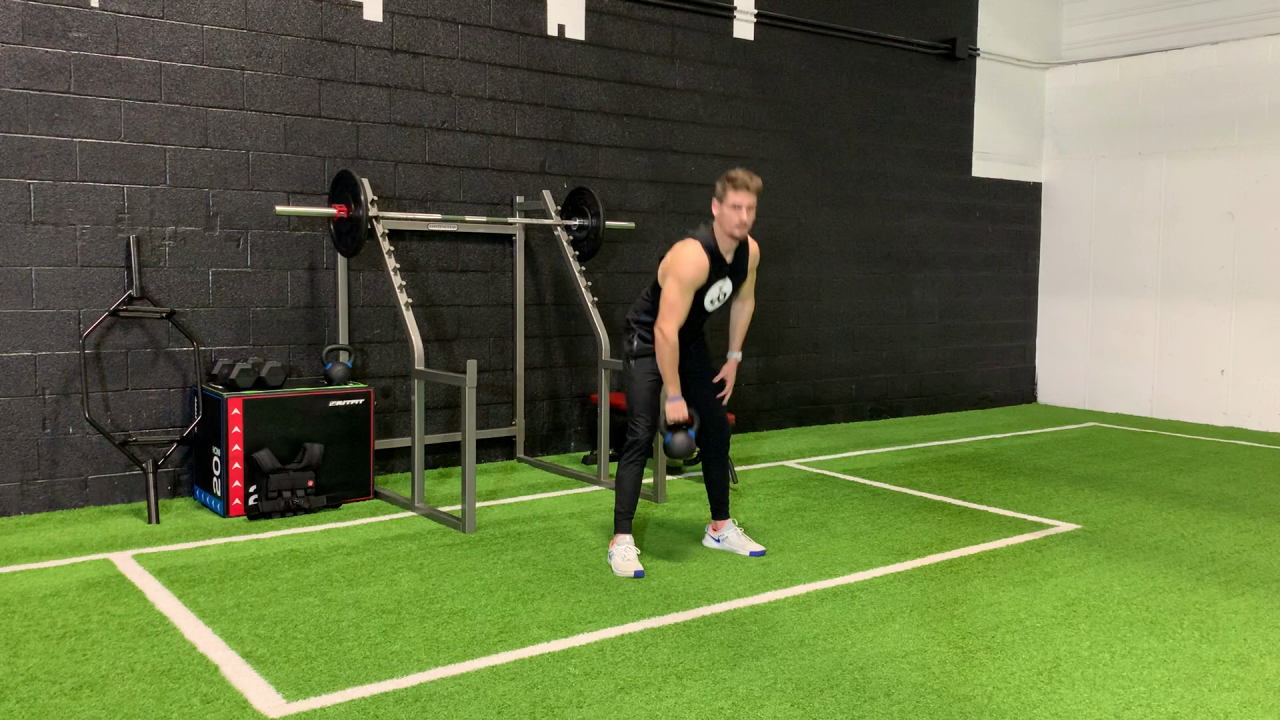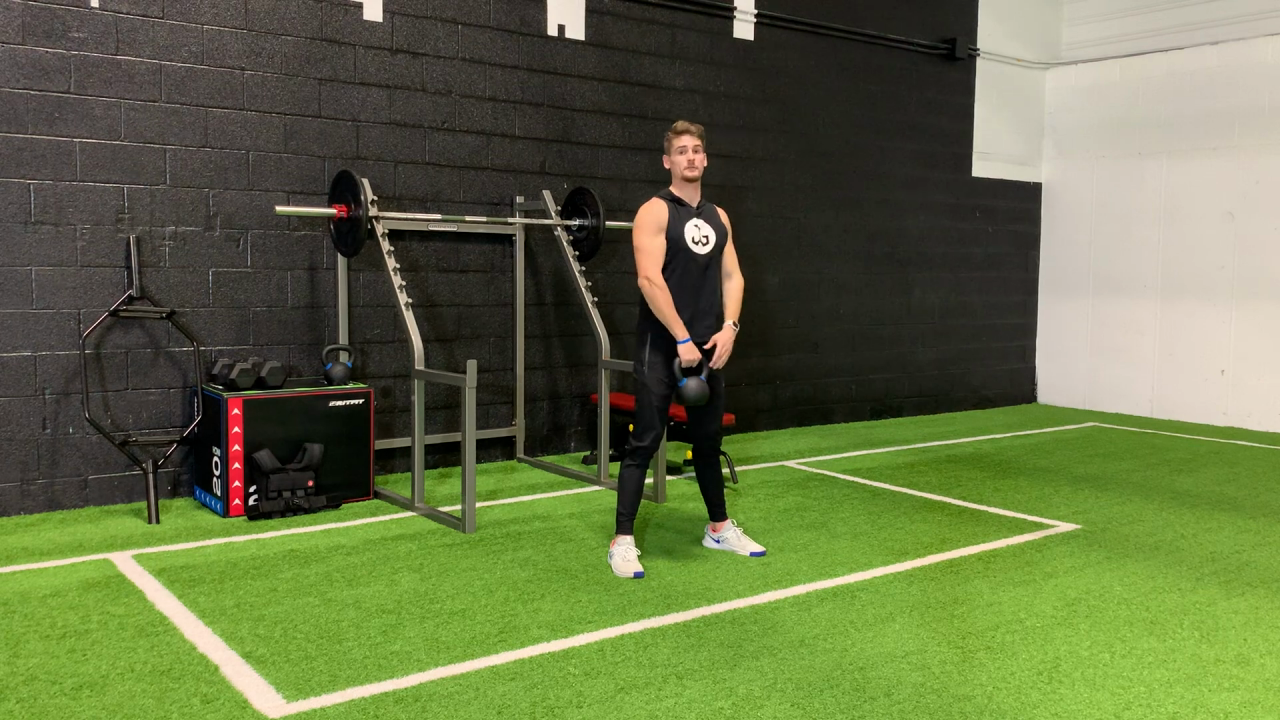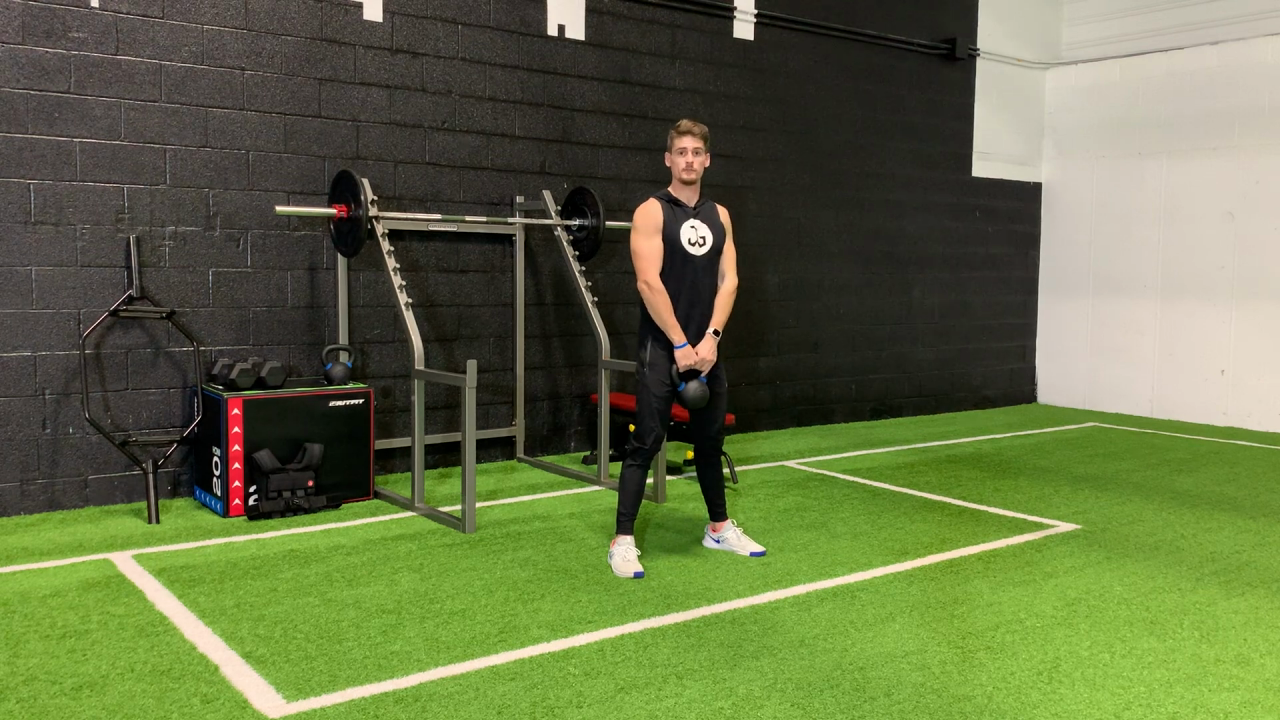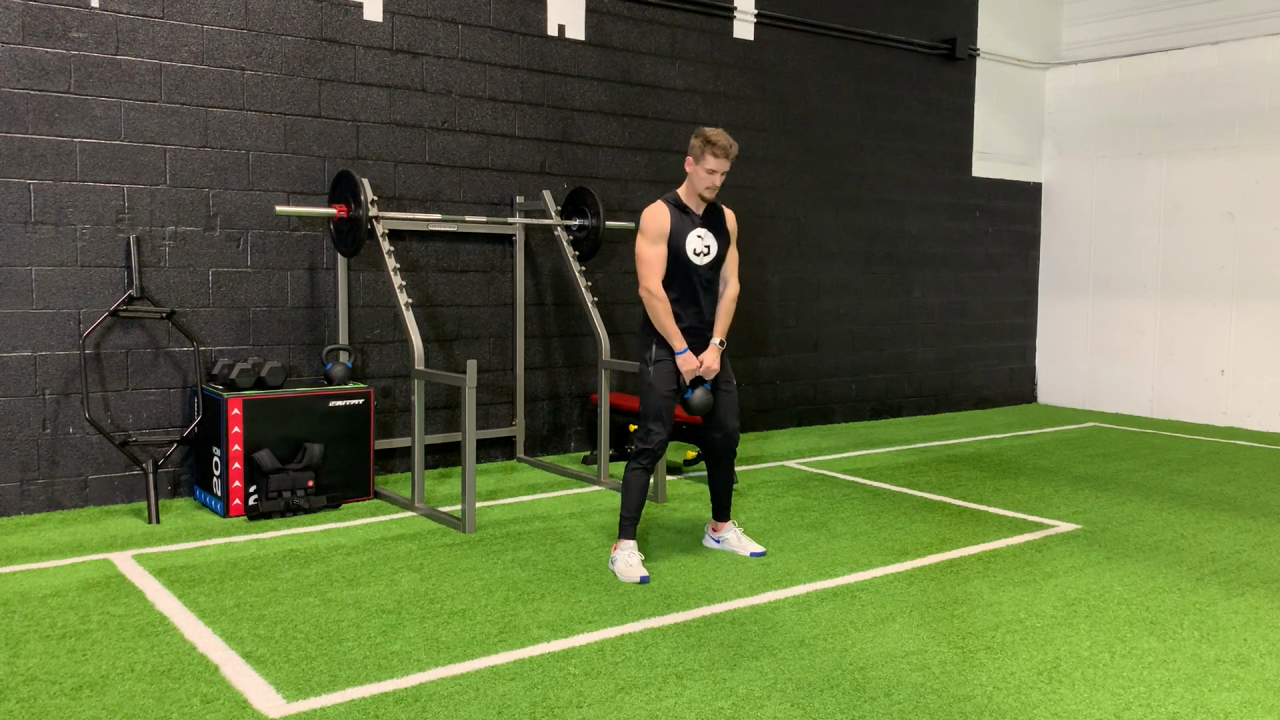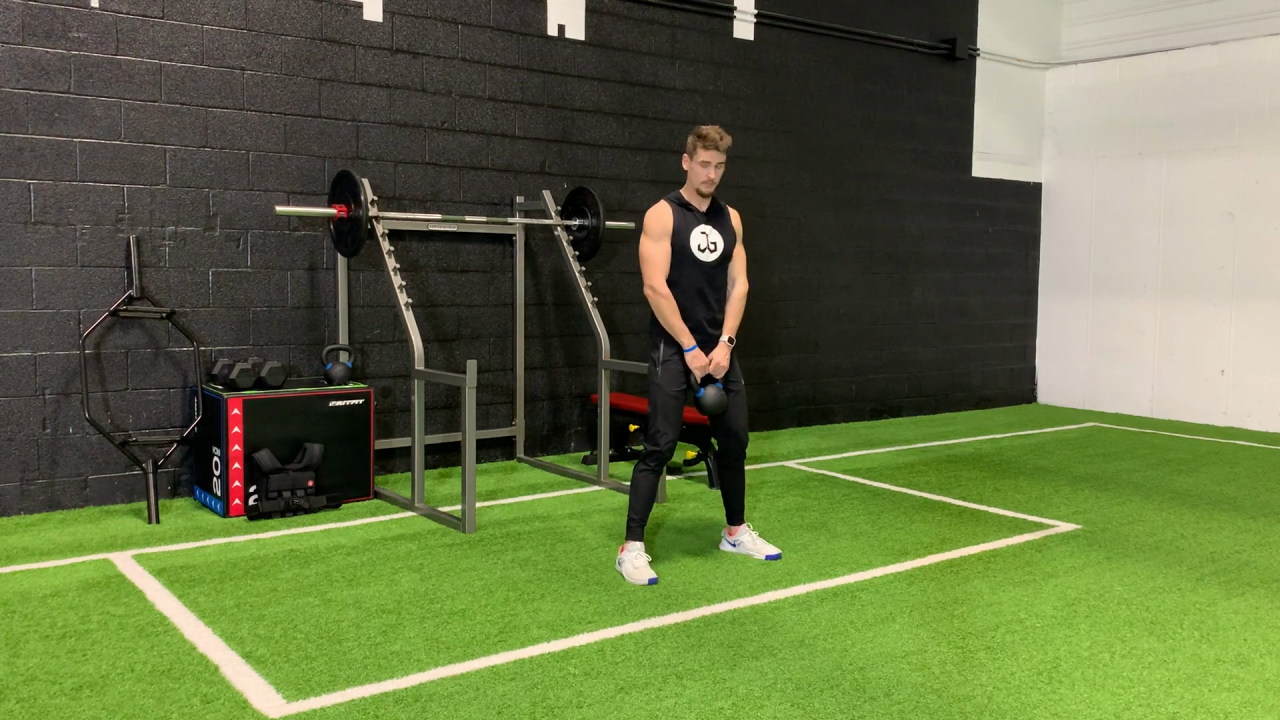
dt=1s
person 1, frame 1
left shoulder: (750, 251)
right shoulder: (691, 256)
left elbow: (743, 300)
right elbow: (666, 330)
left wrist: (733, 358)
right wrist: (673, 397)
left hip: (693, 342)
right hip: (649, 341)
left knee: (716, 432)
right knee: (641, 438)
left ankle: (720, 527)
right ankle: (622, 540)
person 1, frame 2
left shoulder: (718, 217)
right shoulder: (655, 211)
left elbow: (732, 277)
right elbow: (649, 279)
left wrist: (729, 327)
right wrist: (682, 339)
left hip: (708, 346)
right hip: (661, 346)
left knee: (708, 440)
right knee: (645, 442)
left ankle: (720, 528)
right ankle: (622, 541)
person 1, frame 3
left shoulder: (719, 215)
right shoulder: (652, 212)
left elbow: (728, 280)
right elbow: (649, 281)
left wrist: (710, 338)
right wrist: (679, 344)
left hip: (705, 346)
right hip: (661, 346)
left knee: (710, 440)
right knee: (645, 442)
left ankle: (720, 528)
right ankle: (622, 541)
person 1, frame 4
left shoulder: (726, 218)
right shoulder: (659, 215)
left elbow: (730, 285)
right elbow: (650, 288)
left wrist: (715, 346)
right wrist: (681, 352)
left hip: (709, 343)
right hip: (663, 344)
left knee: (724, 435)
right knee: (652, 442)
left ankle: (719, 528)
right ankle: (625, 545)
person 1, frame 5
left shoulder: (730, 218)
right shoulder: (662, 215)
left elbow: (738, 284)
right elbow: (654, 286)
left wrist: (724, 343)
right wrist: (689, 348)
left hip: (718, 346)
right hip: (672, 348)
left knee: (734, 439)
right knee: (660, 445)
left ankle: (735, 531)
right ankle: (632, 547)
